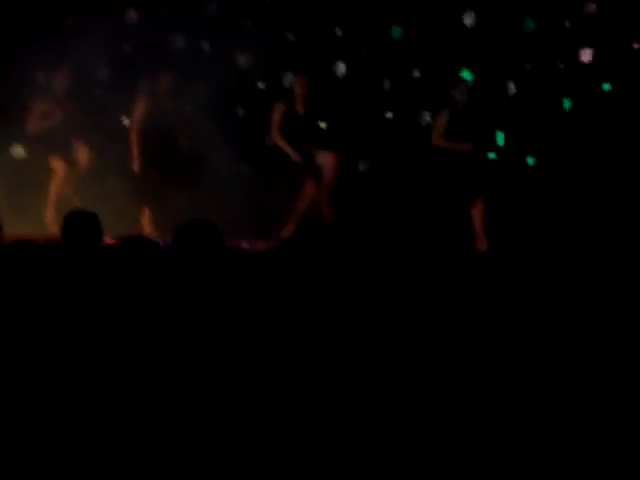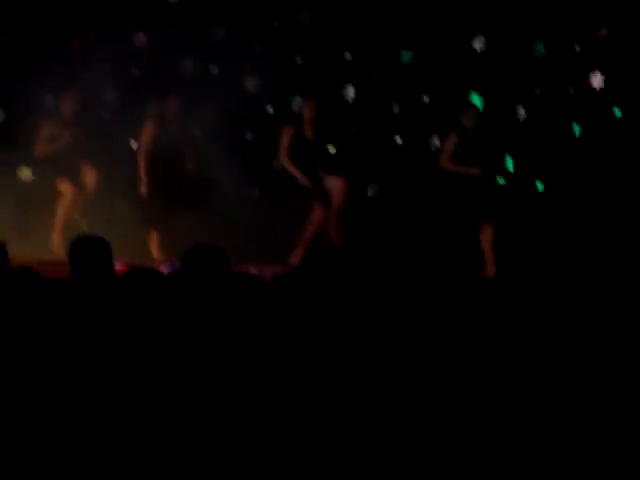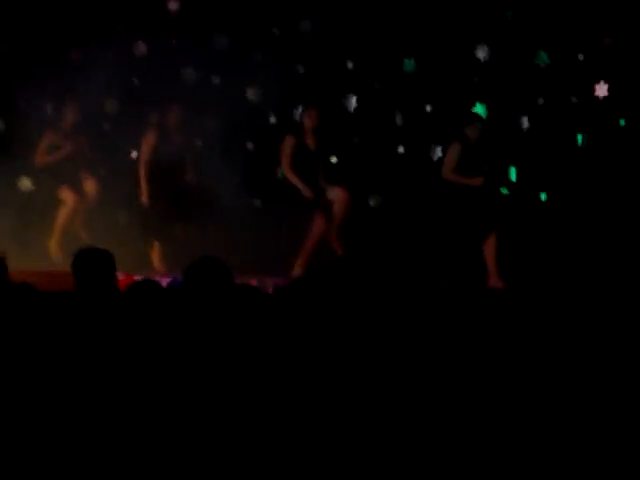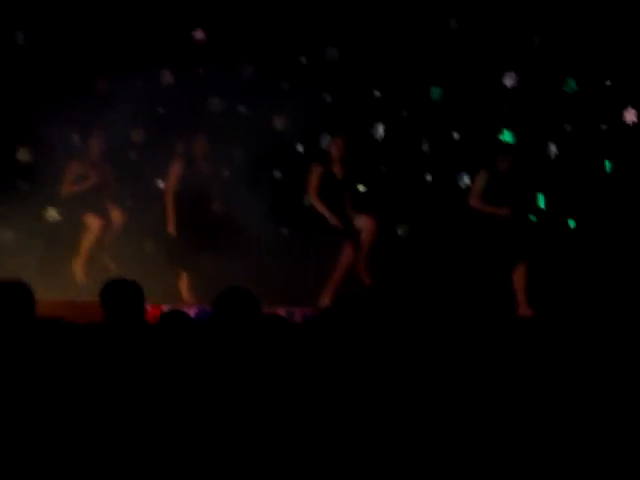
dt=0.2s
person 1, frame 1
left shoulder: (467, 113)
right shoulder: (447, 113)
right elbow: (435, 139)
left wrist: (473, 146)
right wrist: (460, 147)
left hip: (467, 163)
right hip: (451, 164)
left knee: (476, 198)
left ankle: (481, 241)
person 1, frame 2
left shoulder: (475, 138)
right shoulder: (455, 136)
right elbow: (444, 162)
left wrist: (481, 170)
right wrist: (469, 170)
left hip: (475, 187)
right hip: (458, 188)
left knee: (486, 221)
left ankle: (489, 266)
person 1, frame 3
left shoulder: (478, 149)
right shoulder: (458, 146)
right elbow: (446, 173)
right wrist: (471, 181)
left hip: (477, 197)
right hip: (461, 198)
left knee: (490, 232)
left ankle: (493, 276)
person 1, frame 4
left shoulder: (509, 179)
right shoulder: (485, 175)
right elbow: (473, 201)
right wrist: (498, 211)
left hip: (506, 227)
right hip: (489, 227)
left knee: (519, 261)
left ankle: (522, 305)
person 2, frame 1
left shoulder: (308, 109)
right shoulder: (283, 106)
right elbow: (275, 134)
left wrist: (312, 150)
right wrist: (293, 153)
left hip: (305, 153)
right hip: (285, 153)
person 2, frame 2
left shoulder: (317, 133)
right shoulder: (291, 129)
right elbow: (283, 158)
left wrist: (321, 175)
right wrist: (301, 177)
left hip: (313, 178)
right hip: (293, 177)
person 2, frame 3
left shoulder: (318, 142)
right shoulder: (293, 139)
right elbow: (285, 168)
left wrist: (323, 184)
right wrist: (303, 187)
left hip: (315, 188)
right hip: (295, 187)
left ankle: (300, 265)
person 2, frame 4
left shoulder: (345, 171)
right shoulder: (319, 168)
right elbow: (312, 197)
left wrist: (350, 213)
right wrist: (330, 216)
left hip: (342, 217)
right hip: (323, 216)
left ankle: (328, 296)
person 3, frame 1
left shoulder: (173, 105)
right shoulder: (146, 101)
left elbow: (181, 128)
right elbow: (135, 129)
left wrist: (183, 142)
right wrist: (136, 157)
left hip: (167, 152)
right hip: (149, 152)
right knee: (151, 185)
right ankle: (148, 220)
person 3, frame 2
left shoulder: (180, 127)
right shoulder: (153, 124)
left elbow: (185, 152)
right elbow: (142, 152)
left wrist: (188, 164)
right wrist: (143, 180)
left hip: (174, 177)
right hip: (155, 176)
right knee: (158, 208)
right ankle: (156, 242)
person 3, frame 3
left shoulder: (181, 137)
right shoulder: (154, 134)
left elbow: (185, 162)
right elbow: (143, 162)
left wrist: (189, 174)
right wrist: (144, 190)
left hip: (175, 187)
right hip: (156, 186)
right knee: (159, 218)
right ankle: (157, 253)
person 3, frame 4
left shoulder: (207, 165)
right shoulder: (181, 163)
left elbow: (210, 192)
right elbow: (170, 192)
left wrist: (215, 204)
right wrist: (171, 220)
left hip: (201, 216)
right hip: (184, 216)
right knee: (185, 248)
right ankle: (185, 283)
person 4, frame 1
left shoulder: (68, 104)
right shoulder: (43, 103)
left elbow: (73, 126)
right elbow: (30, 129)
right wrist: (53, 121)
left hip: (64, 140)
right hip: (46, 143)
left knee: (84, 155)
right knee: (62, 168)
left ankle: (68, 187)
right ankle: (50, 212)
person 4, frame 2
left shoulder: (76, 127)
right shoulder: (50, 125)
left elbow: (81, 149)
right elbow: (38, 151)
left wrist: (82, 161)
right wrist: (62, 142)
left hip: (71, 162)
right hip: (53, 165)
left knee: (92, 177)
right knee: (70, 190)
left ankle: (76, 209)
right ankle: (57, 235)
person 4, frame 3
left shoulder: (77, 137)
right shoulder: (51, 135)
left elbow: (84, 158)
right elbow: (38, 161)
left wrist: (83, 170)
right wrist: (63, 152)
left hip: (73, 172)
right hip: (54, 174)
left knee: (92, 188)
right knee: (72, 198)
left ankle: (78, 221)
right ankle: (54, 239)
person 4, frame 4
left shoulder: (103, 166)
right shoulder: (77, 165)
left elbow: (110, 188)
right elbow: (64, 191)
left wrist: (109, 200)
right wrist: (88, 183)
left hip: (99, 201)
right hip: (80, 203)
left knee: (118, 217)
right knee: (98, 224)
left ankle: (104, 251)
right ankle: (79, 262)
